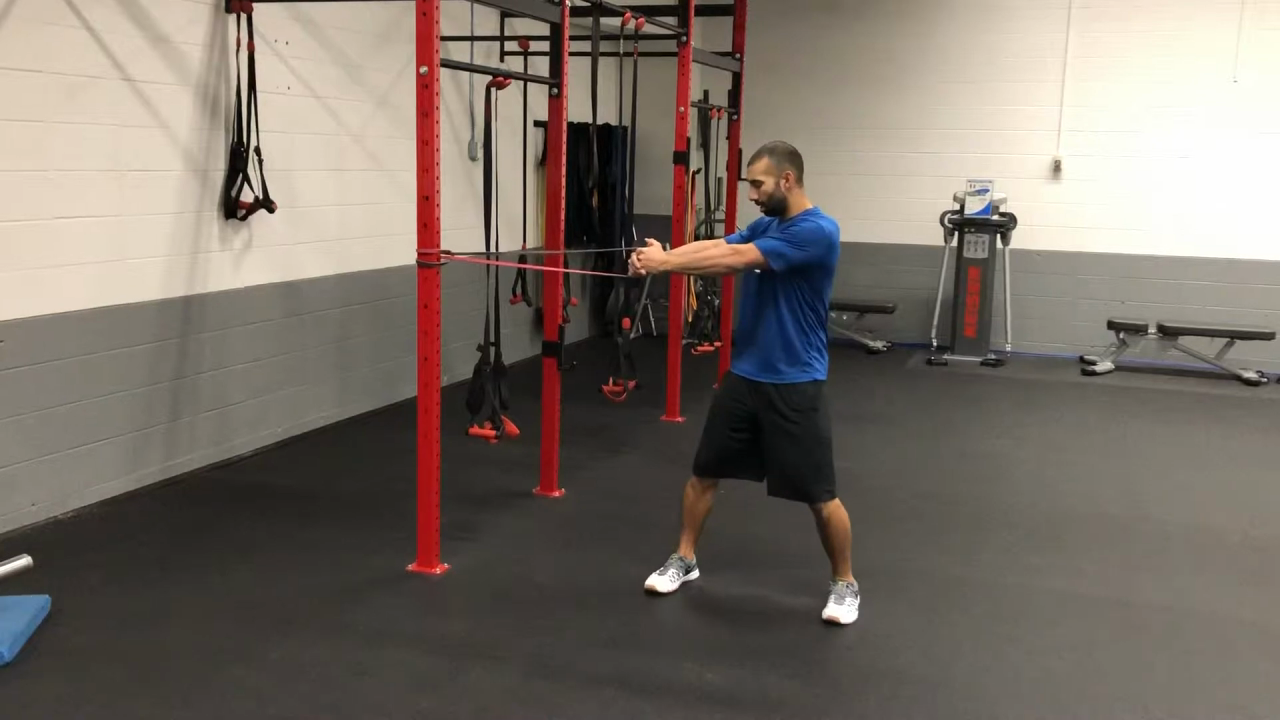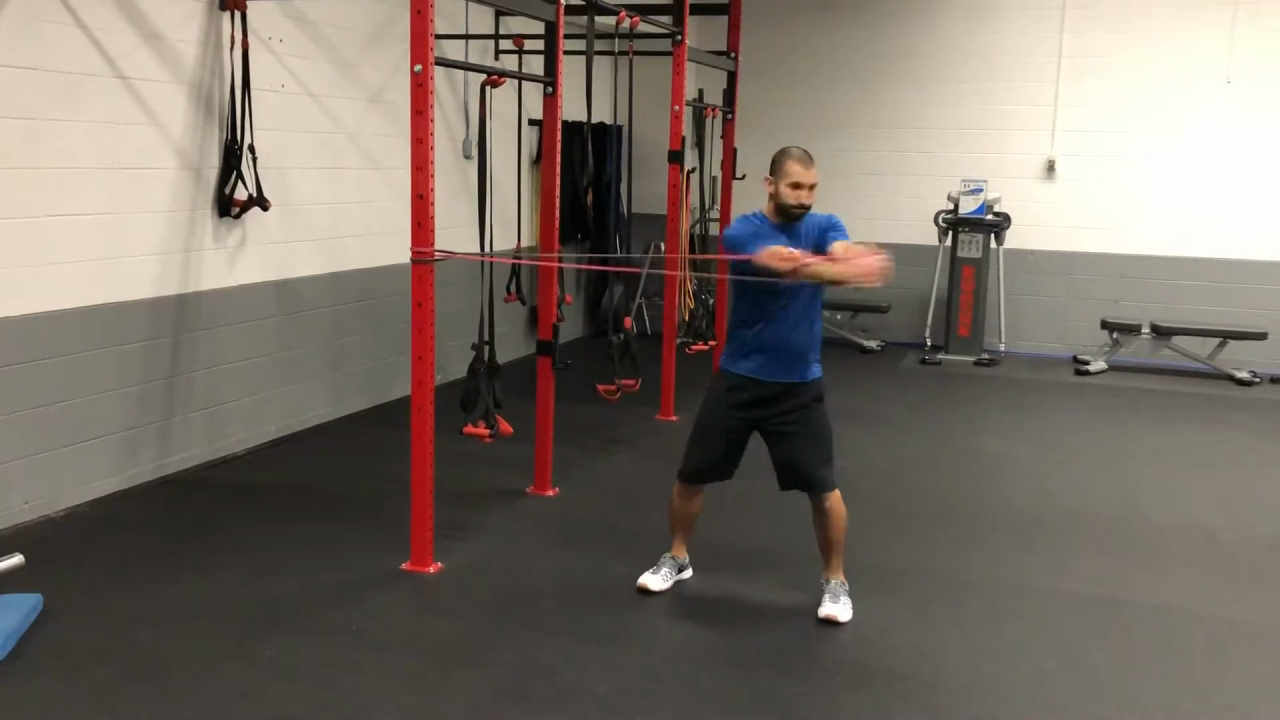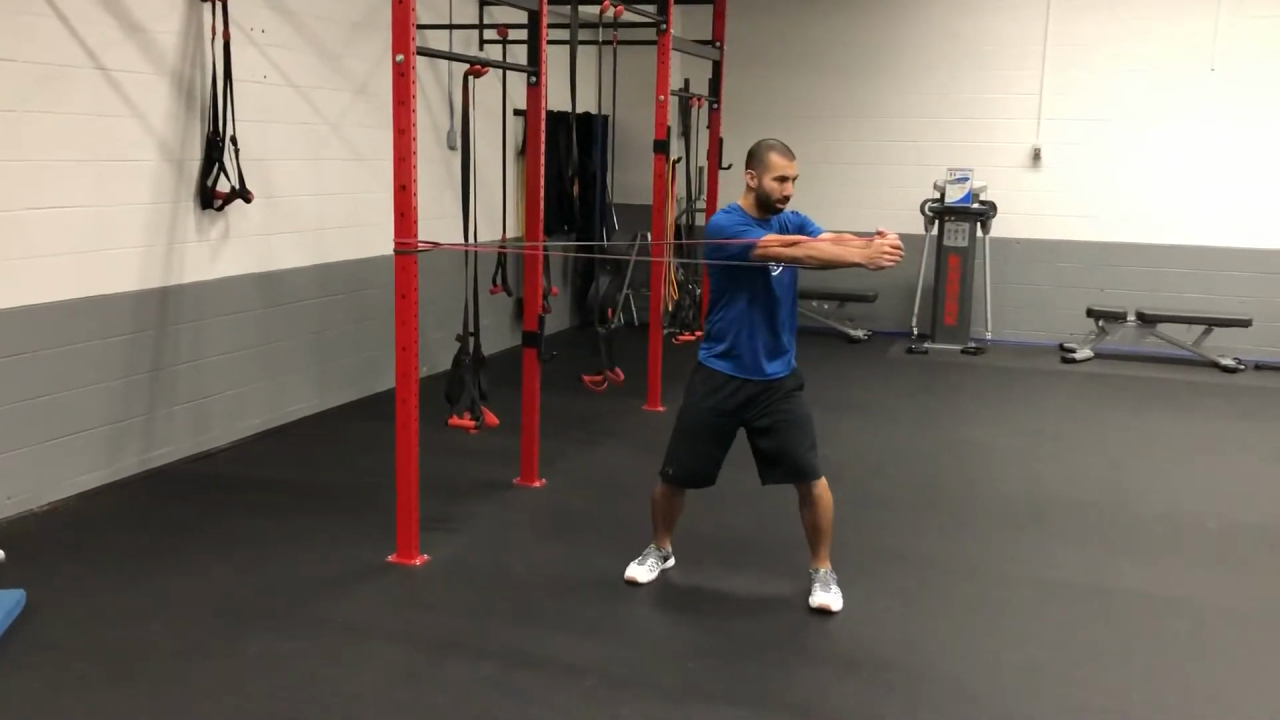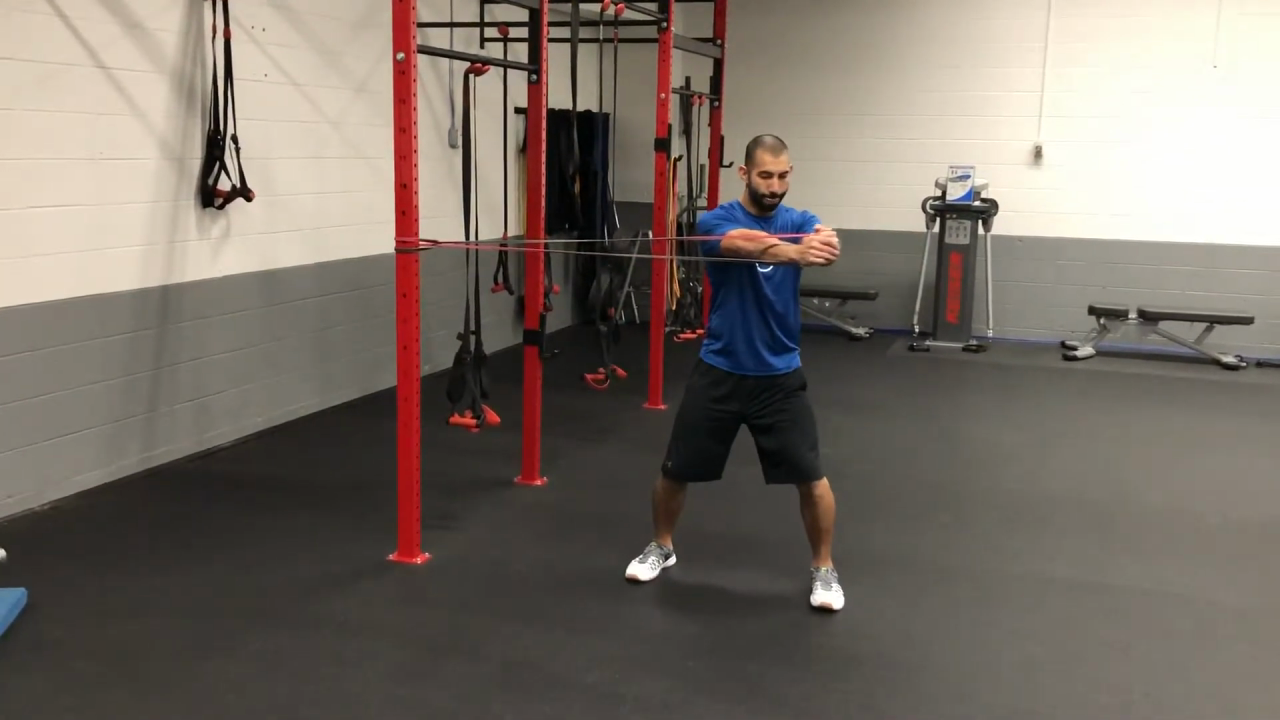
dt=1s
person 1, frame 1
left shoulder: (818, 232)
right shoulder: (765, 226)
left elbow: (736, 260)
right elbow: (714, 246)
left wrist: (665, 263)
right wrist: (662, 255)
left hip: (795, 384)
right hip: (743, 375)
left knee: (820, 496)
right knee: (704, 473)
left ankle: (844, 584)
right ankle: (684, 559)
person 1, frame 2
left shoulder: (825, 226)
right shoulder: (744, 231)
left elbow: (843, 254)
right elbow: (782, 262)
left wrist: (862, 261)
right wrist: (846, 272)
left hip: (798, 383)
right hip: (739, 378)
left knee: (823, 489)
right knee: (692, 475)
left ankle: (835, 581)
right ankle: (676, 558)
person 1, frame 3
left shoulder: (792, 221)
right shoulder: (725, 226)
left elbow: (830, 241)
right elbow: (793, 253)
left wrist: (872, 243)
right wrist: (863, 257)
left hip: (778, 377)
right hip: (721, 375)
left knee: (810, 478)
right knee: (676, 476)
left ankle: (822, 570)
right ankle: (660, 549)
person 1, frame 4
left shoulder: (800, 221)
right shoulder: (716, 222)
left elbow: (817, 243)
right elbow: (750, 245)
left wrist: (825, 244)
right wrist: (798, 251)
left hip: (780, 375)
right hip: (719, 371)
left knee: (811, 478)
right knee: (675, 472)
left ankle: (823, 568)
right ankle: (661, 547)
